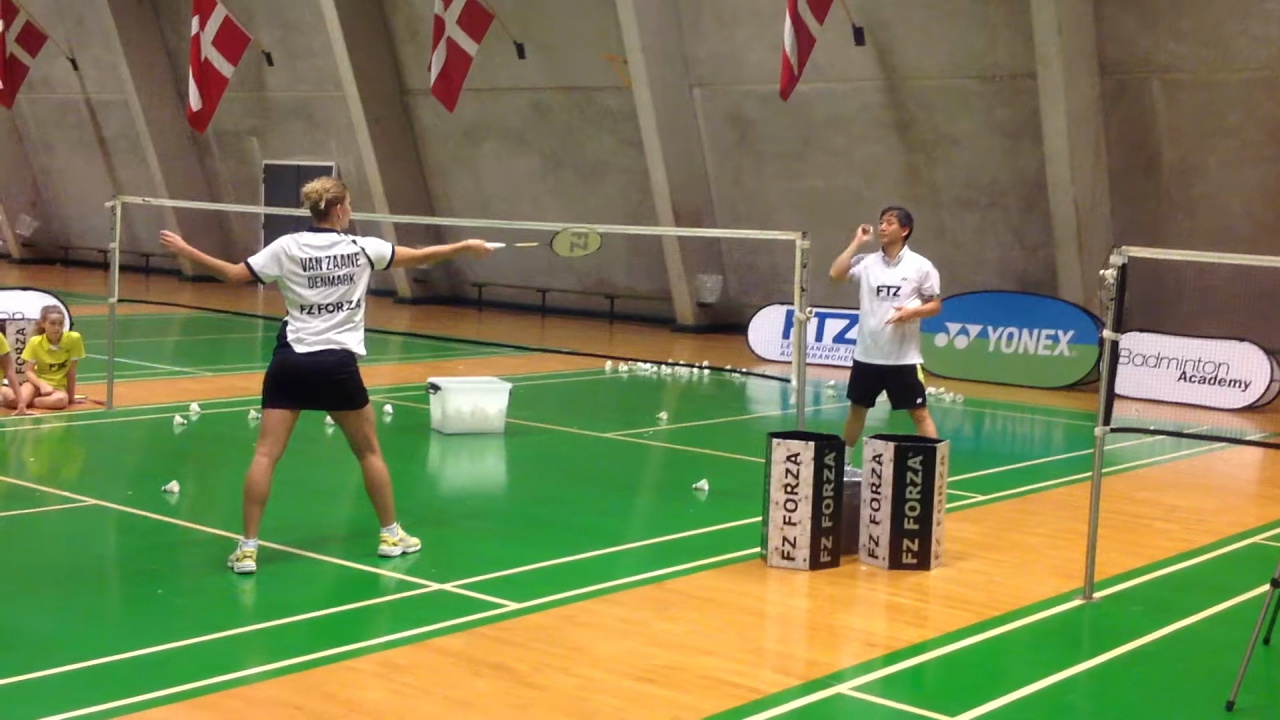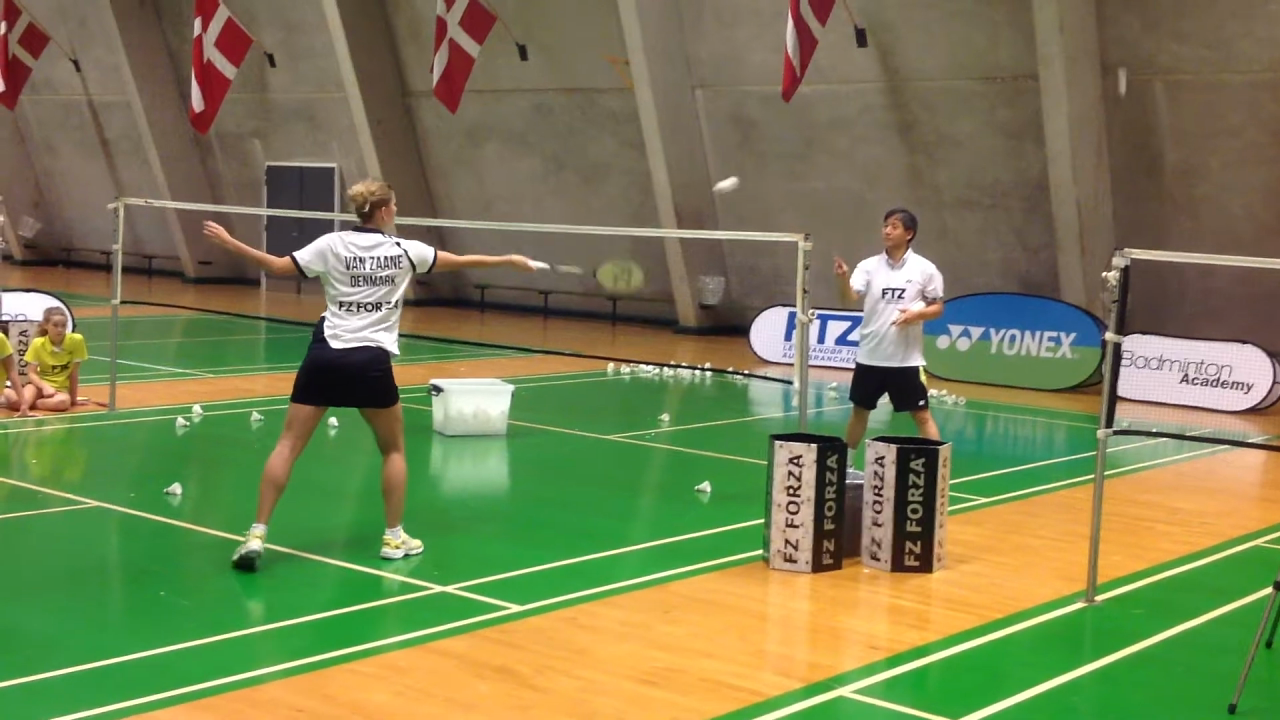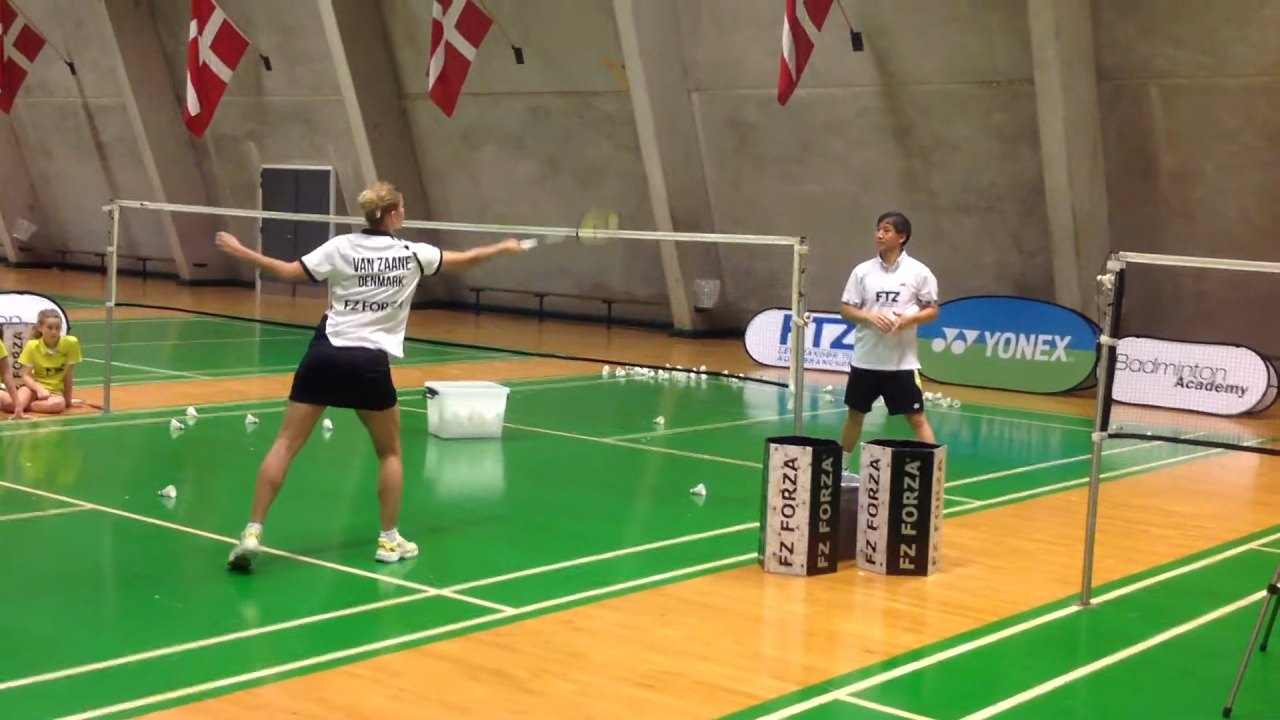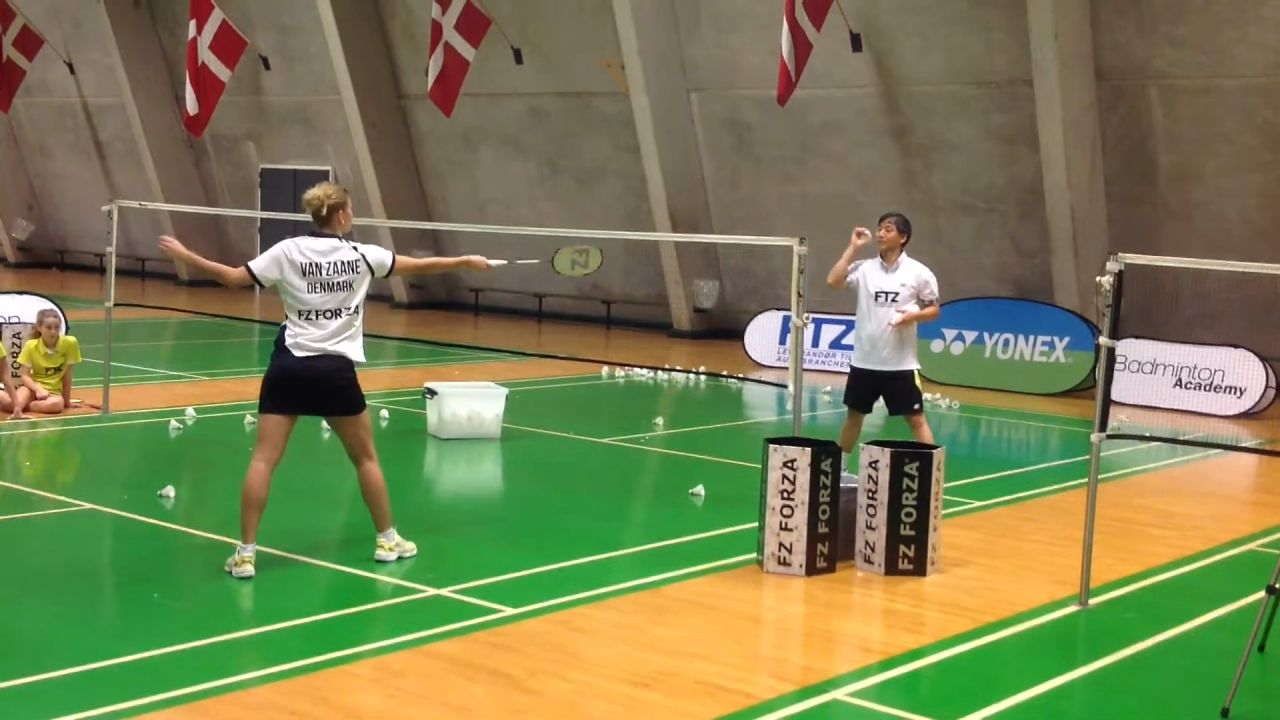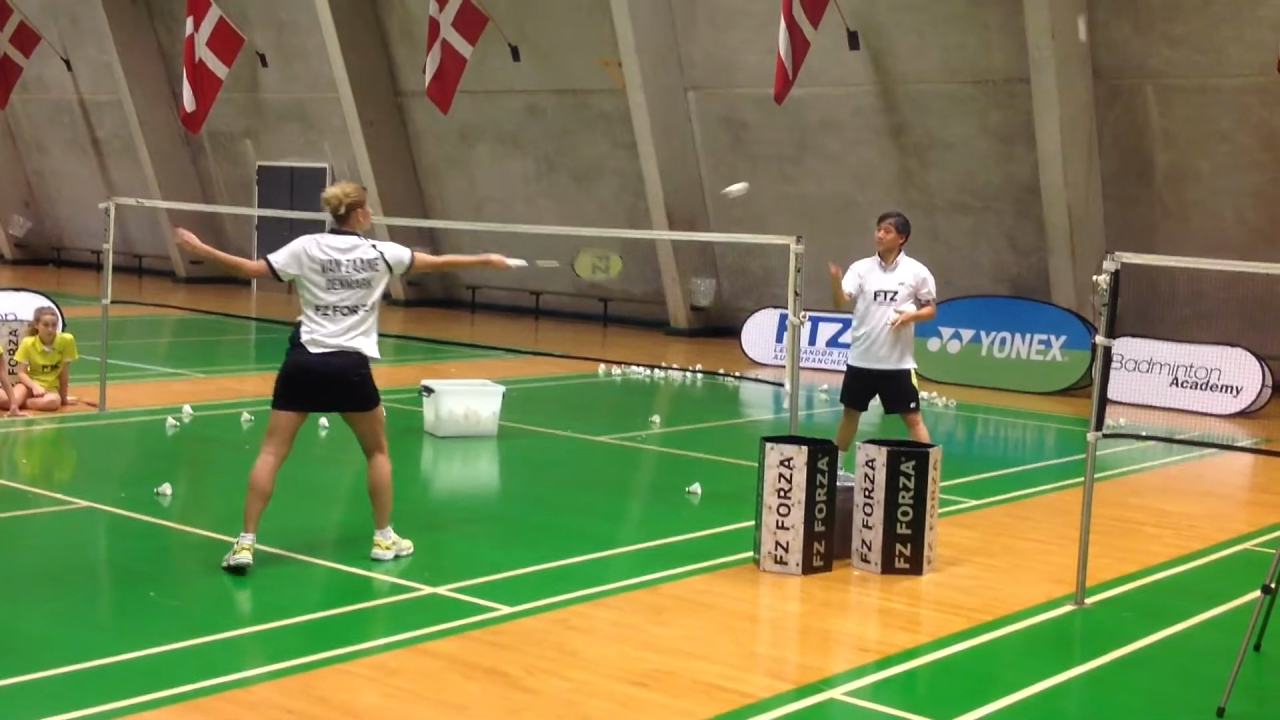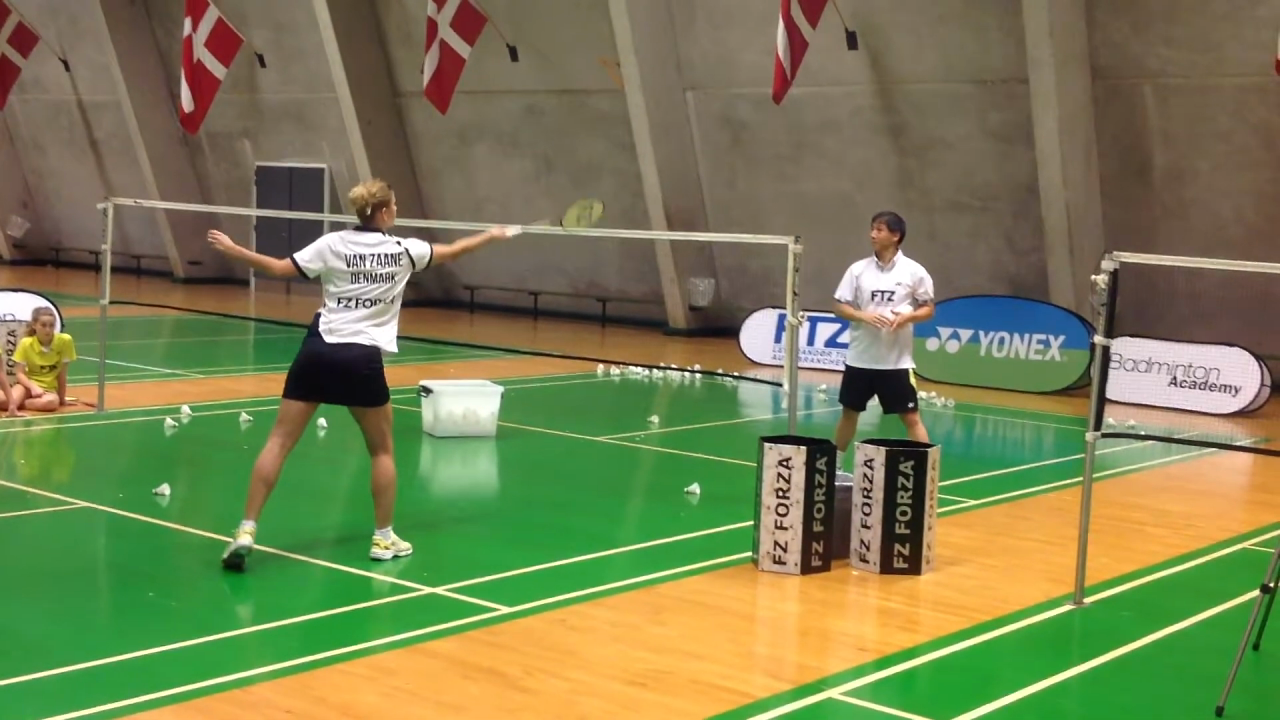
dt=0.5s
person 1, frame 1
left shoulder: (287, 247)
right shoulder: (362, 248)
left elbow: (234, 274)
right elbow: (420, 256)
left wrist: (185, 250)
right wrist: (465, 246)
left hip: (290, 363)
right hip: (337, 365)
left knee: (266, 454)
right knee: (369, 451)
left ankle: (248, 548)
right ankle: (391, 534)
person 1, frame 2
left shoulder: (332, 244)
right shoulder: (404, 250)
left elbow: (277, 266)
right elbow: (460, 261)
left wrist: (230, 243)
right wrist: (508, 260)
left hip: (324, 358)
right hip: (370, 362)
left knee: (287, 446)
right knee: (393, 450)
left ankle: (256, 535)
right ankle: (393, 537)
person 1, frame 3
left shoulder: (341, 246)
right shoulder: (412, 254)
left elbow: (288, 273)
right elbow: (464, 259)
left wrist: (241, 251)
right wrist: (504, 248)
left hip: (324, 356)
right hip: (369, 363)
left knee: (284, 445)
right knee: (390, 453)
left ankle: (252, 534)
right ankle: (389, 540)
person 1, frame 4
left shoulder: (288, 251)
right shoulder: (362, 256)
left elbow: (234, 278)
right elbow: (420, 266)
left wrist: (186, 256)
right wrist: (465, 261)
left hip: (289, 367)
right hip: (335, 370)
left knee: (264, 459)
right knee: (366, 457)
left ankle: (245, 552)
right ankle: (387, 540)
person 1, frame 5
left shoulder: (307, 247)
right shoulder: (380, 253)
left elbow: (252, 269)
right elbow: (438, 262)
left wrist: (203, 250)
right wrist: (486, 260)
left hip: (302, 362)
right hip: (348, 366)
left knee: (272, 453)
right knee: (377, 451)
left ankle: (244, 543)
right ankle: (384, 538)
person 1, frame 6
left shoulder: (333, 243)
right shoulder: (403, 250)
left elbow: (279, 269)
right elbow: (451, 251)
left wrist: (232, 249)
right wrist: (491, 235)
left hip: (317, 353)
right hip: (362, 360)
left knee: (278, 442)
right knee: (382, 450)
left ankle: (246, 531)
right ankle: (384, 538)
person 2, frame 1
left shoulder: (921, 266)
right shoulder: (866, 262)
left elbow: (936, 305)
right elbow: (835, 275)
left wrist: (912, 311)
right wrist: (857, 243)
left hip: (904, 357)
right hip: (867, 354)
left knee: (919, 413)
right knee: (857, 409)
right ankle: (843, 463)
person 2, frame 2
left shoulder: (924, 269)
right shoulder: (869, 266)
left elbow: (937, 307)
right elbow: (849, 299)
left wrist: (916, 314)
right wrist: (844, 279)
left hip: (907, 359)
right hip: (870, 356)
left knee: (921, 415)
right knee: (859, 411)
right ankle: (845, 464)
person 2, frame 3
left shoulder: (919, 272)
right shoulder: (863, 271)
left elbow: (932, 310)
right elbow: (847, 309)
left wrist: (911, 318)
right wrist: (868, 316)
left hip: (902, 362)
right hip: (865, 360)
left knee: (916, 418)
right knee: (855, 414)
right ankle: (840, 467)
person 2, frame 4
left shoulder: (918, 272)
right shoulder: (863, 268)
left elbow: (934, 308)
right elbow: (832, 281)
left wrist: (914, 315)
right wrist: (853, 247)
left hip: (901, 363)
right hip: (864, 360)
left knee: (916, 419)
right knee: (854, 415)
person 2, frame 5
left shoulder: (917, 272)
right shoulder: (861, 268)
left elbow: (931, 308)
right elbow: (841, 302)
left wrist: (912, 315)
right wrist: (836, 284)
left hip: (898, 362)
right hip: (861, 359)
left knee: (912, 418)
right knee: (850, 413)
right ankle: (836, 467)
person 2, frame 6
left shoulder: (914, 272)
right shoulder: (858, 269)
left elbow: (928, 309)
right elbow: (839, 306)
left wrist: (908, 316)
right wrist: (864, 316)
left hip: (897, 362)
right hip: (859, 359)
left knee: (911, 417)
right knee: (849, 413)
right ankle: (834, 467)
